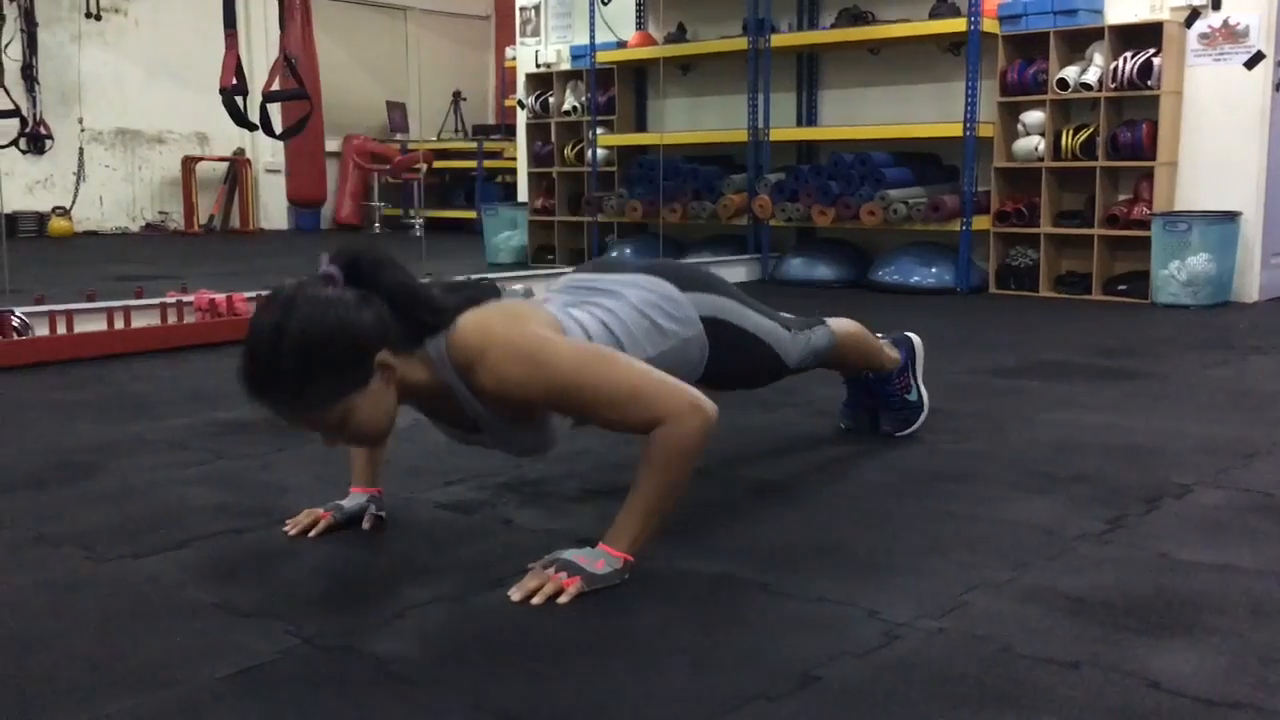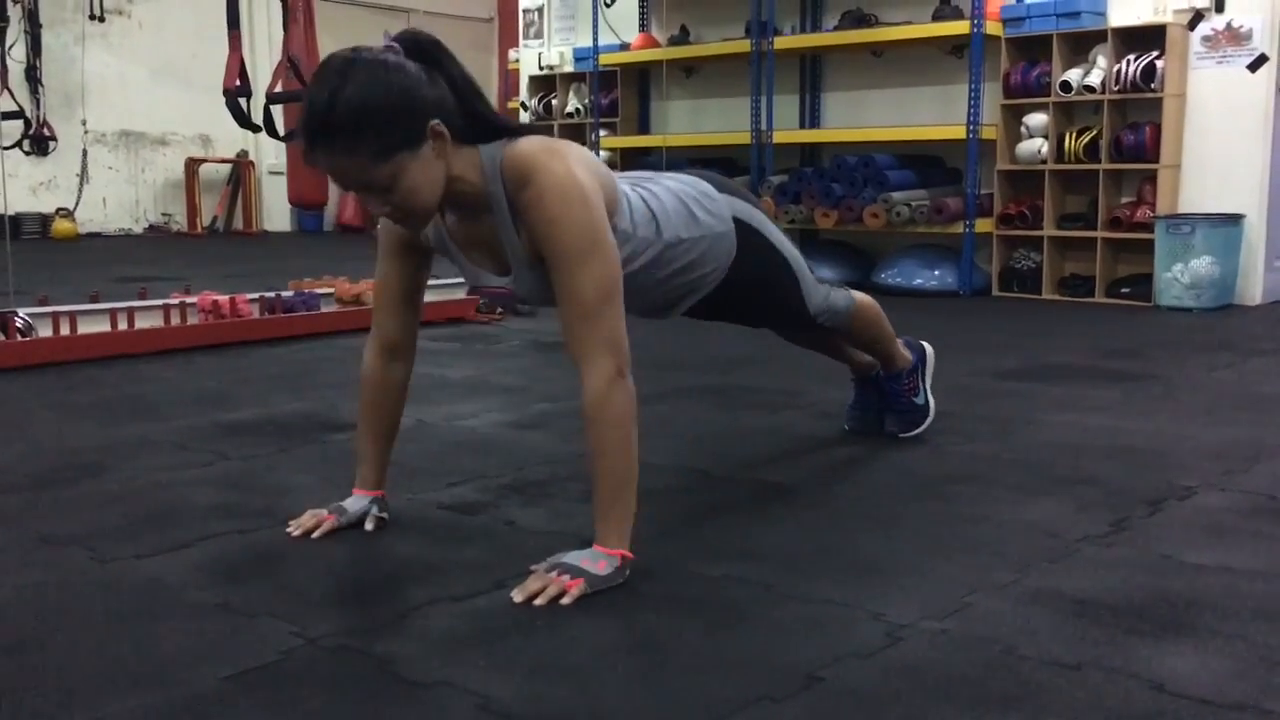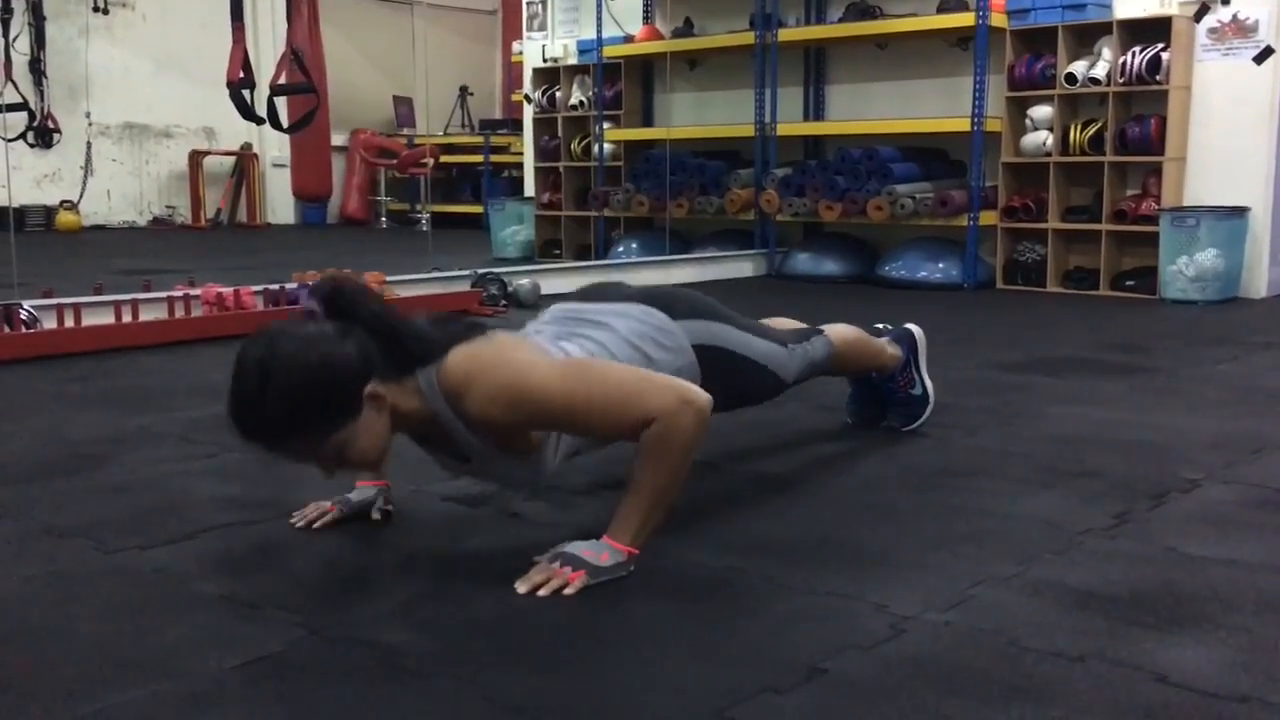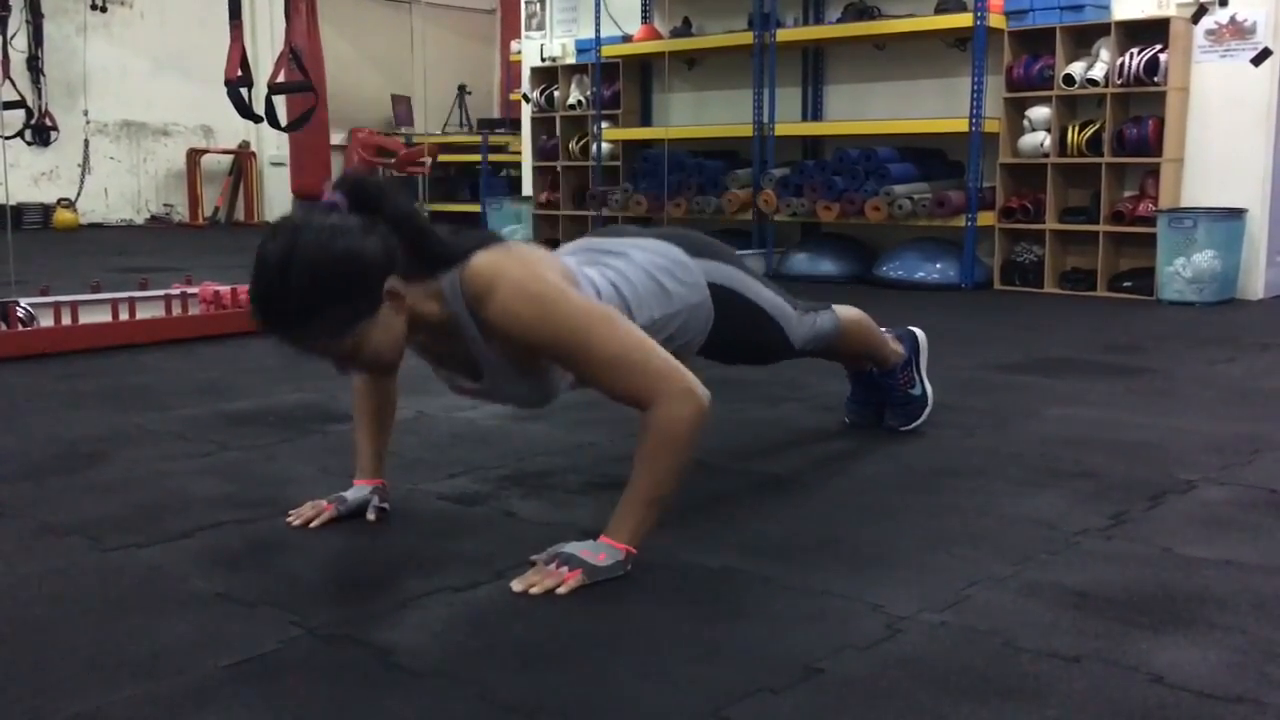
dt=1s
person 1, frame 1
left shoulder: (498, 359)
right shoulder: (383, 342)
left elbow: (691, 414)
left wrist: (614, 551)
right wrist: (362, 489)
left hip: (676, 318)
right hip: (598, 299)
left knee: (796, 348)
right knee: (777, 339)
left ankle: (892, 358)
right ankle: (867, 387)
person 1, frame 2
left shoulder: (547, 180)
right shoulder: (415, 198)
left elbow: (605, 370)
right elbow: (389, 349)
left wrist: (610, 551)
right wrist: (367, 492)
left hip: (716, 234)
right hip: (654, 262)
left knee: (816, 310)
right knee: (795, 329)
left ankle: (903, 363)
right ankle: (868, 372)
person 1, frame 3
left shoulder: (485, 384)
right shoulder: (372, 368)
left elbow: (687, 405)
left wrist: (618, 543)
right wrist: (367, 485)
left hip: (672, 344)
right hip: (591, 327)
left knee: (796, 361)
right knee: (773, 347)
left ankle: (892, 350)
right ankle: (880, 343)
person 1, frame 4
left shoulder: (508, 297)
right shoulder: (389, 289)
left elbow: (683, 399)
right elbow: (380, 373)
left wrist: (615, 543)
right wrist: (368, 479)
left hip: (686, 285)
right hip: (607, 265)
left knee: (801, 334)
right knee: (792, 339)
left ankle: (896, 354)
right ankle: (871, 380)
